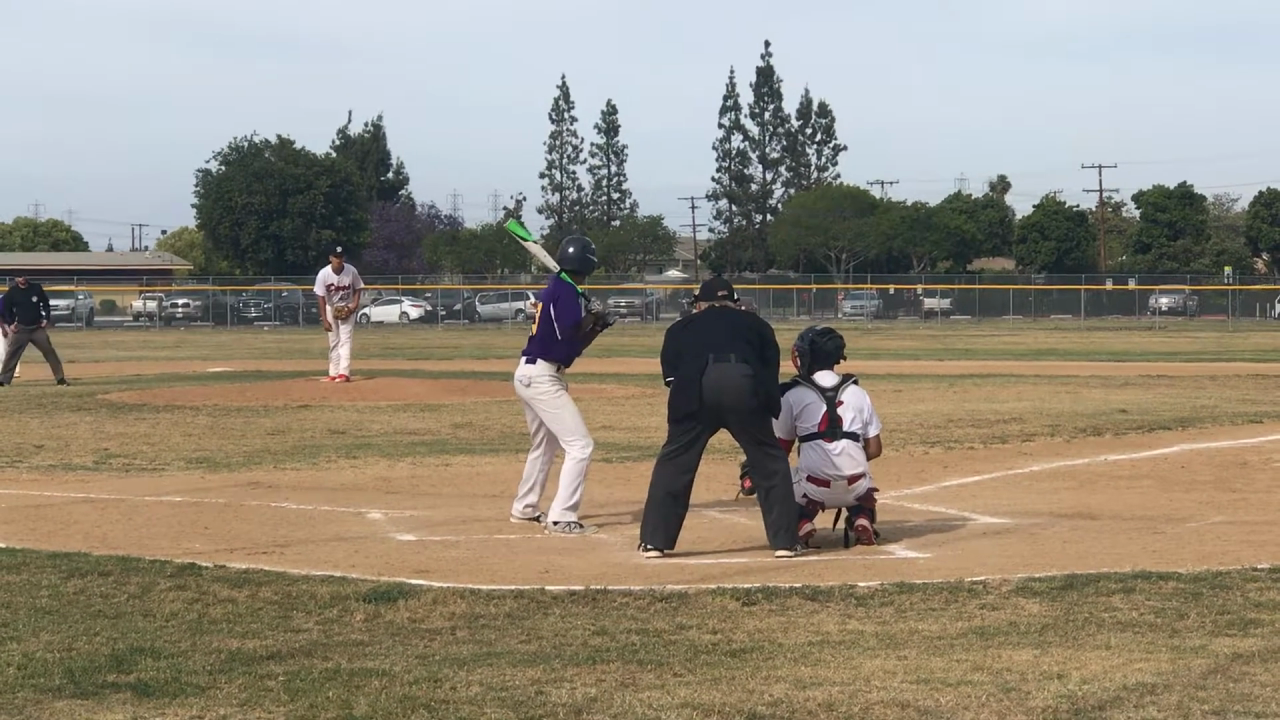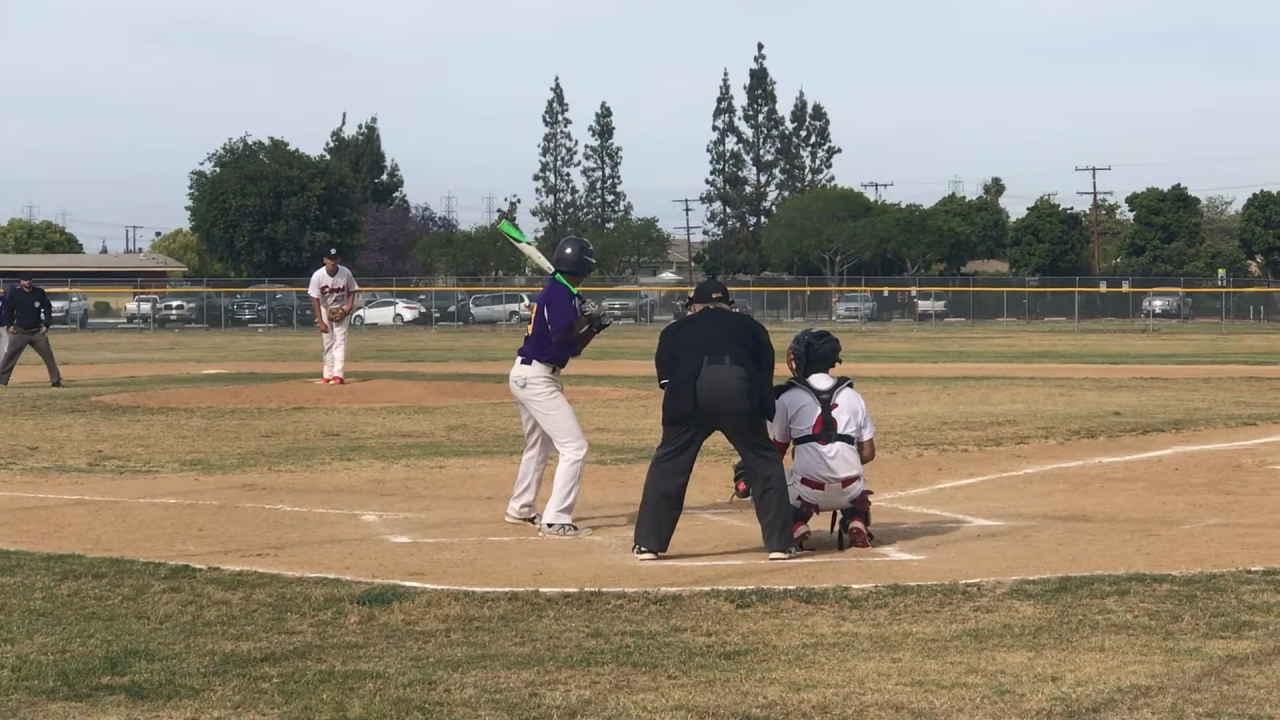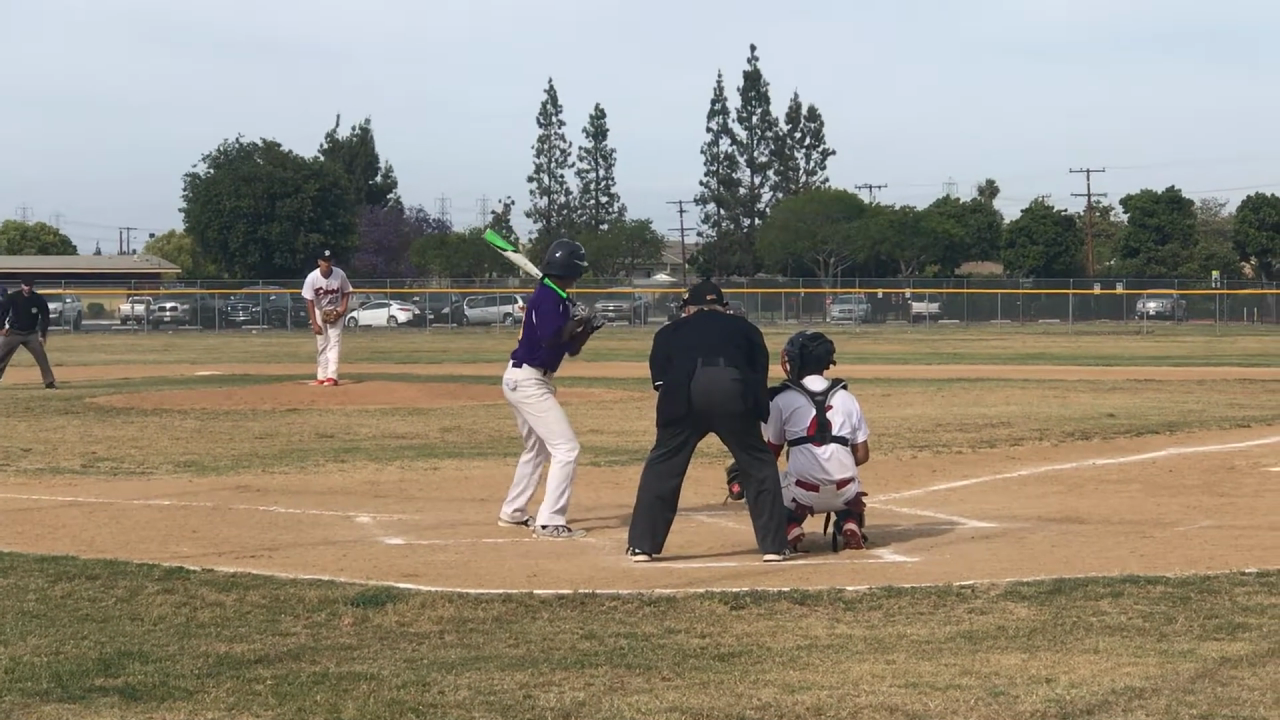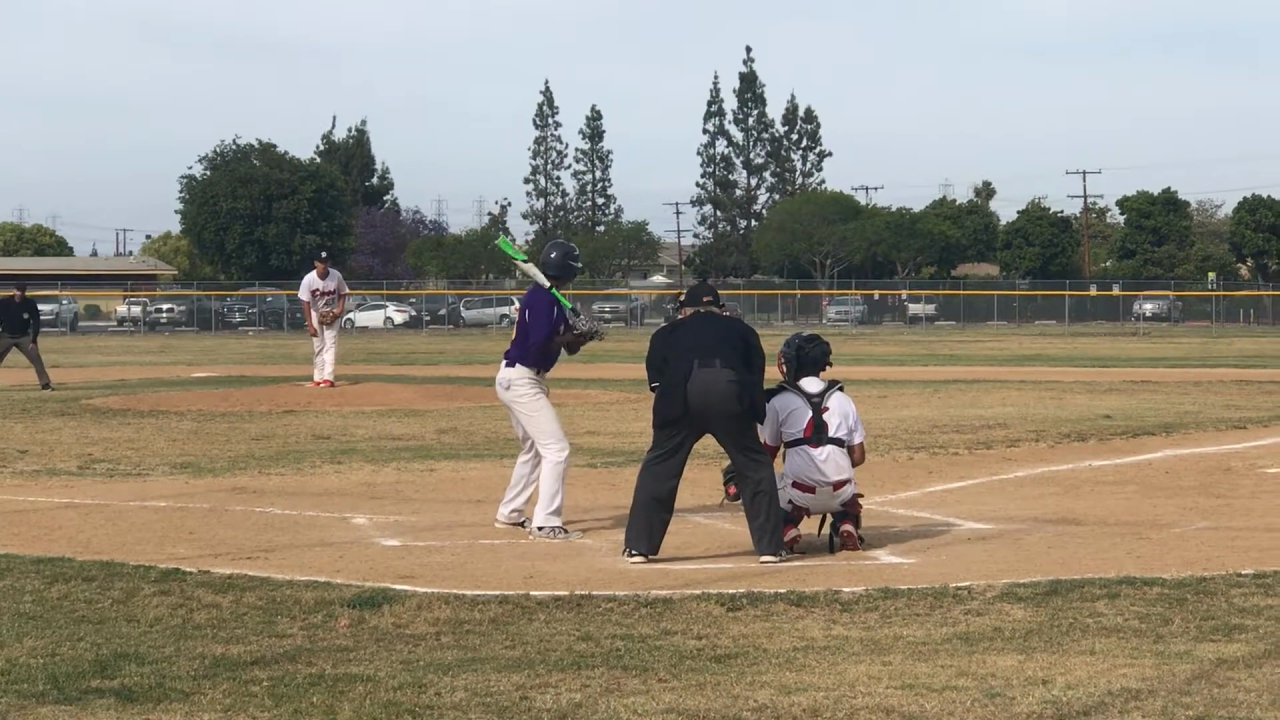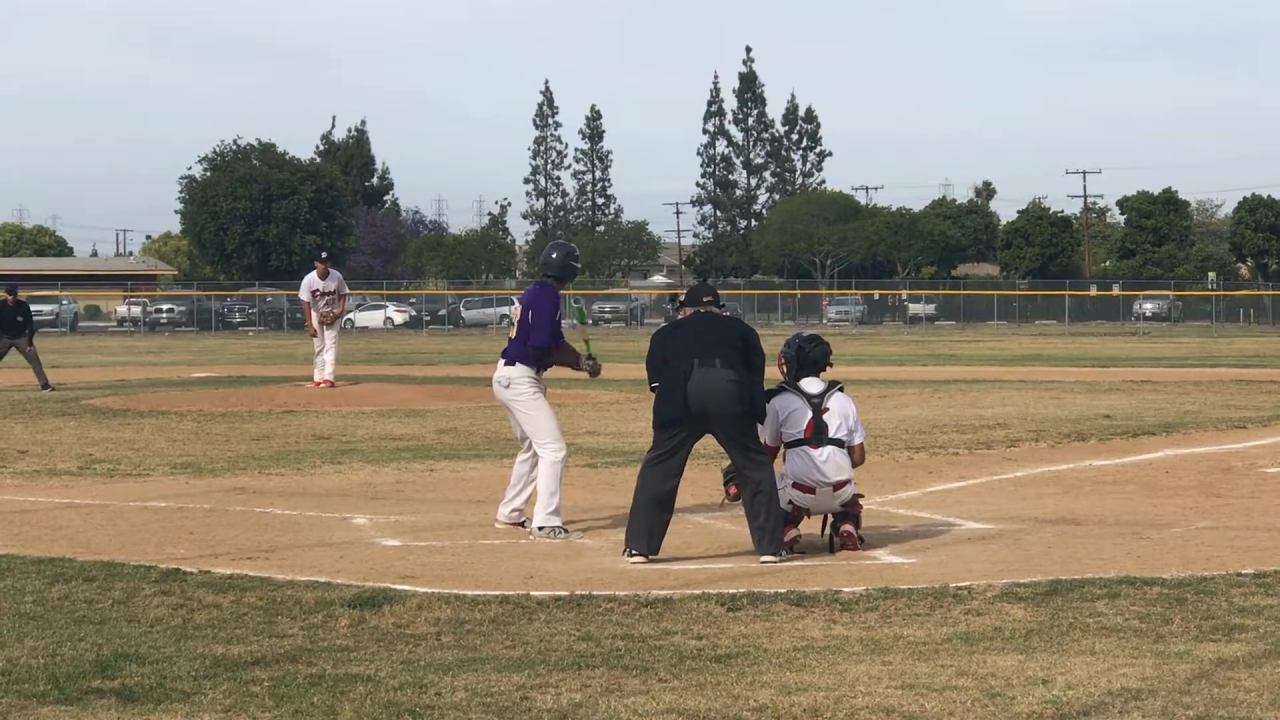
dt=0.2s
person 1, frame 1
left shoulder: (555, 289)
right shoulder: (566, 291)
left elbow: (575, 346)
right elbow: (570, 332)
left wrist: (599, 325)
right wrist: (592, 316)
left hip: (530, 374)
right hip: (542, 377)
left knee: (545, 445)
right knee: (580, 445)
left ankle: (524, 508)
right ankle: (561, 518)
person 1, frame 2
left shoulder: (555, 291)
right shoulder: (560, 292)
left elbow: (573, 348)
right elbow: (562, 334)
left wrist: (594, 326)
right wrist: (586, 317)
left hip: (526, 375)
right hip: (537, 378)
left knee: (539, 445)
right knee: (574, 447)
left ankle: (520, 508)
right ankle: (556, 520)
person 1, frame 3
left shoulder: (556, 297)
right shoulder: (548, 296)
left elbow: (572, 348)
right elbow: (550, 341)
left wrist: (586, 327)
right wrist: (575, 322)
left hip: (522, 379)
right hip: (528, 381)
left knee: (537, 449)
right knee: (566, 448)
left ankle: (512, 512)
right ankle: (549, 522)
person 1, frame 4
left shoulder: (546, 297)
right shoulder: (542, 297)
left elbow: (566, 343)
right elbow: (540, 345)
left wrist: (583, 334)
right wrist: (574, 337)
left hip: (515, 379)
right hip: (521, 381)
left knee: (534, 449)
right knee: (556, 449)
left ankle: (509, 513)
right ankle: (545, 524)
person 1, frame 5
left shoulder: (536, 293)
right shoulder: (548, 298)
left elbow: (555, 341)
right elbow: (541, 350)
left wrist: (583, 360)
right wrist: (579, 363)
left hip: (507, 376)
right hip: (520, 379)
left knee: (532, 448)
right knee: (553, 449)
left ankle: (510, 513)
right ankle: (545, 524)
person 2, frame 1
left shoulder: (680, 327)
right shoulder: (755, 323)
left elbow: (671, 374)
right elbow: (771, 368)
right wrist: (767, 405)
left hip: (696, 388)
right hip: (745, 385)
left knee: (673, 461)
right knee: (771, 461)
left ankle: (654, 541)
right ankle: (785, 541)
person 2, frame 2
left shoulder: (675, 329)
right shoulder: (750, 325)
left elbow: (665, 376)
right elbow: (766, 371)
right wrist: (762, 408)
left hip: (691, 391)
right hip: (739, 387)
left knee: (667, 463)
right knee: (766, 462)
left ankle: (648, 544)
right ankle: (779, 544)
person 2, frame 3
left shoulder: (669, 331)
right shoulder: (745, 328)
left elbow: (660, 377)
right elbow: (760, 373)
right wrist: (757, 410)
left hip: (685, 393)
right hip: (734, 390)
left knee: (662, 465)
right knee: (760, 464)
left ankle: (642, 546)
right ankle: (773, 545)
person 2, frame 4
left shoulder: (666, 333)
right shoulder: (741, 329)
left elbow: (656, 379)
right elbow: (757, 375)
right wrist: (754, 411)
left hip: (682, 395)
right hip: (730, 391)
left knee: (658, 466)
right knee: (756, 466)
left ankle: (638, 547)
right ankle: (770, 547)
person 2, frame 5
left shoulder: (666, 333)
right shoulder: (741, 329)
left elbow: (656, 379)
right elbow: (757, 375)
right wrist: (753, 412)
left hip: (681, 394)
right hip: (730, 390)
left knee: (658, 466)
right knee: (756, 465)
left ankle: (638, 547)
right ankle: (770, 546)
person 3, frame 1
left shoulder: (793, 395)
right shoulder: (858, 393)
left elbow: (780, 450)
right elbow: (873, 450)
left hip: (813, 490)
right hip: (854, 488)
left ankle: (800, 523)
right ankle: (862, 521)
person 3, frame 2
left shoulder: (789, 397)
right shoulder: (853, 396)
left elbow: (777, 452)
right elbow: (869, 453)
left hip: (810, 492)
right hip: (851, 490)
left ankle: (797, 526)
right ankle: (856, 524)
person 3, frame 3
left shoulder: (782, 399)
right shoulder: (847, 398)
left elbow: (770, 454)
right elbow: (861, 455)
left hip: (803, 494)
right hip: (844, 493)
left ankle: (789, 528)
right ankle: (850, 526)
person 3, frame 4
left shoulder: (780, 401)
right shoulder: (844, 399)
left elbow: (768, 455)
right elbow: (858, 457)
left hip: (802, 496)
right hip: (841, 494)
left ankle: (787, 530)
right ankle: (847, 529)
person 3, frame 5
left shoulder: (780, 401)
right shoulder: (843, 400)
left elbow: (767, 456)
right elbow: (858, 457)
left hip: (801, 496)
right hip: (841, 495)
left ankle: (786, 530)
right ankle: (847, 529)
